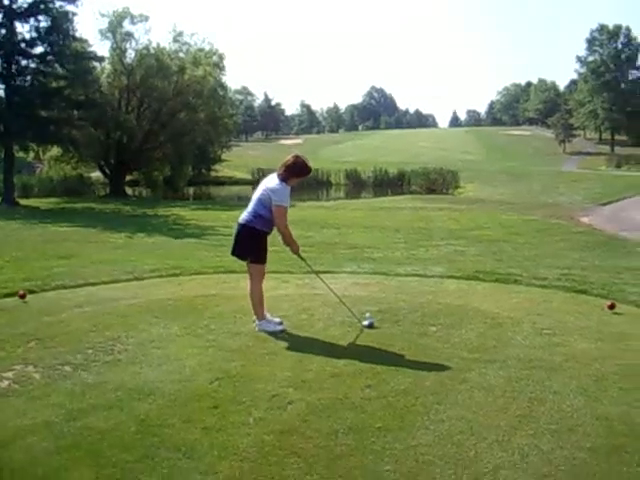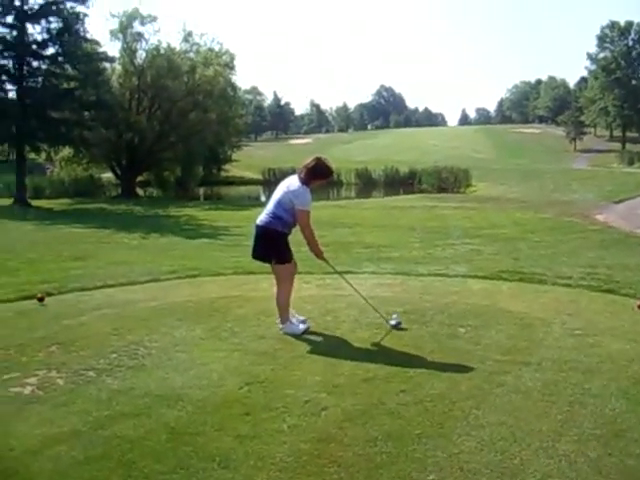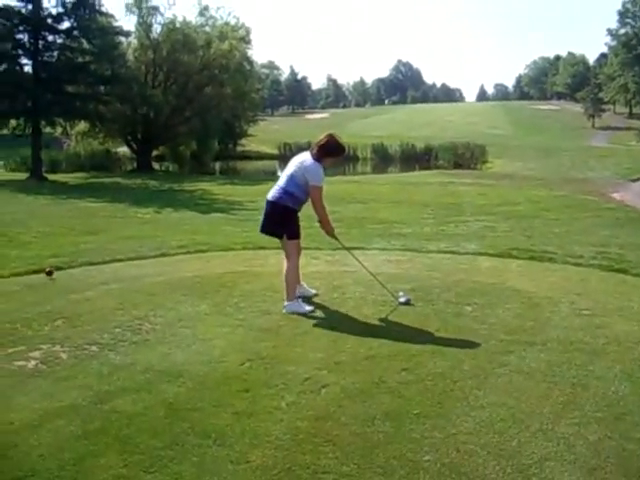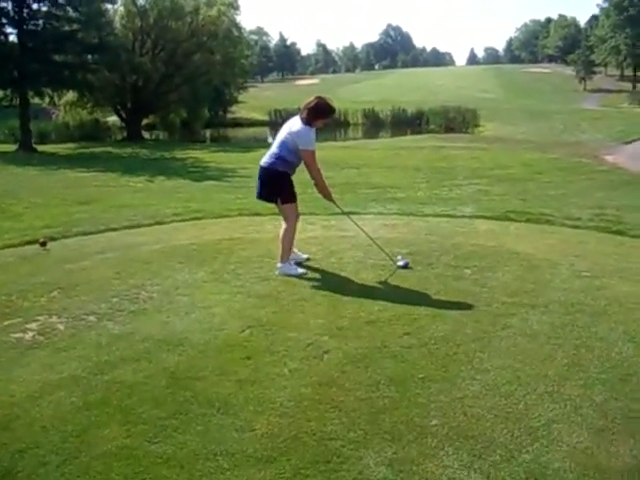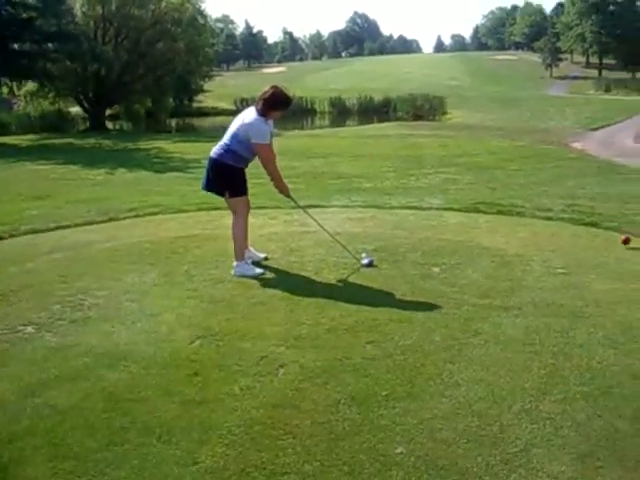
dt=1s
person 1, frame 1
left shoulder: (275, 179)
right shoulder: (280, 189)
left elbow: (278, 219)
right elbow: (280, 223)
left wrist: (286, 239)
right wrist: (292, 243)
left hip: (254, 229)
right hip: (253, 231)
left knee: (258, 275)
right knee: (257, 277)
left ankle: (261, 314)
right ankle: (261, 321)
person 1, frame 2
left shoulder: (294, 180)
right shoulder: (302, 192)
left elbow: (300, 222)
right elbow: (305, 226)
left wrist: (312, 244)
right wrist: (316, 248)
left hip: (269, 230)
right hip: (273, 233)
left knee: (291, 269)
right knee: (284, 279)
left ankle: (286, 313)
right ankle: (285, 323)
person 1, frame 3
left shoulder: (307, 157)
right shoulder: (314, 168)
left elbow: (315, 199)
right elbow: (317, 202)
left wrist: (323, 221)
right wrist: (327, 225)
left hip: (279, 205)
right hip: (283, 209)
left knee: (294, 250)
right knee: (293, 255)
left ankle: (297, 286)
right ankle: (291, 302)
person 1, frame 4
left shoulder: (300, 123)
right shoulder: (304, 132)
left elbow: (310, 162)
right elbow: (312, 165)
left wrist: (319, 184)
right wrist: (324, 190)
left hip: (275, 171)
right hip: (276, 173)
left knee: (292, 215)
right knee: (291, 218)
left ankle: (289, 252)
right ankle: (284, 264)
person 1, frame 5
left shoulder: (260, 116)
right shoulder: (257, 124)
left elbow: (269, 151)
right elbow: (266, 159)
left wrist: (275, 178)
right wrist: (280, 184)
left hip: (232, 165)
right hip: (225, 165)
left knee: (243, 209)
right knee: (240, 212)
left ankle: (245, 250)
right ankle: (240, 263)
